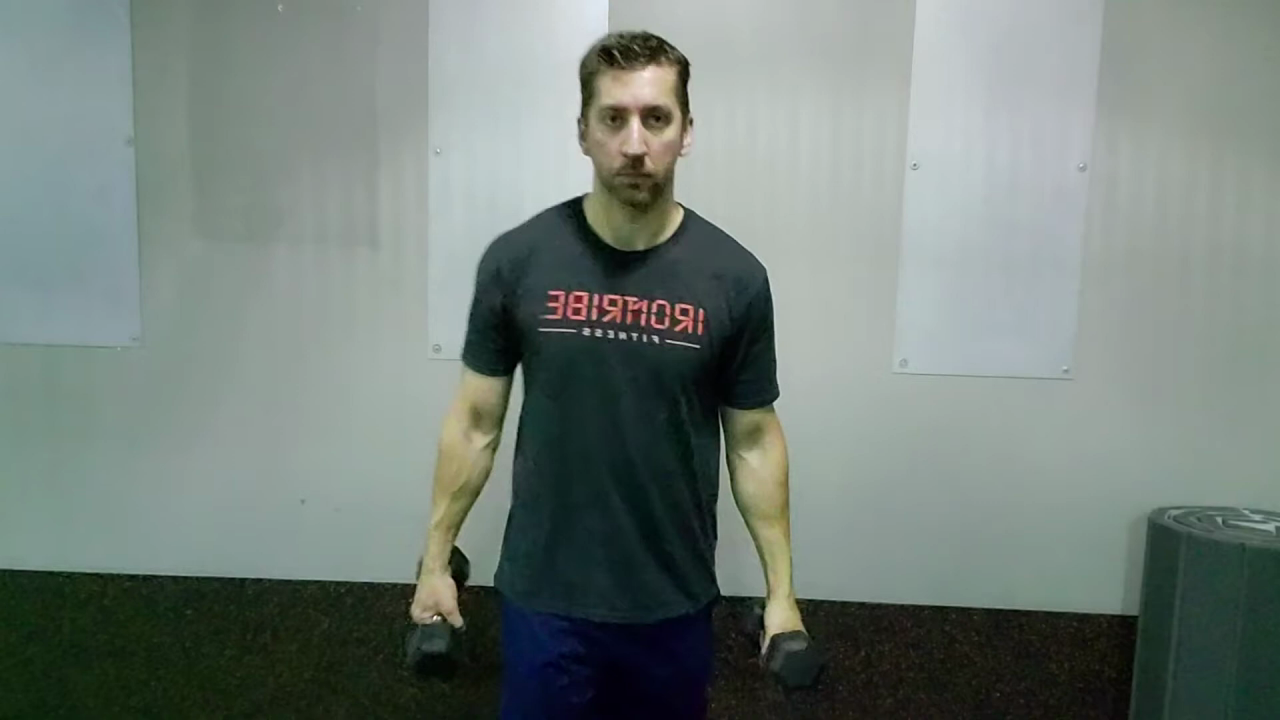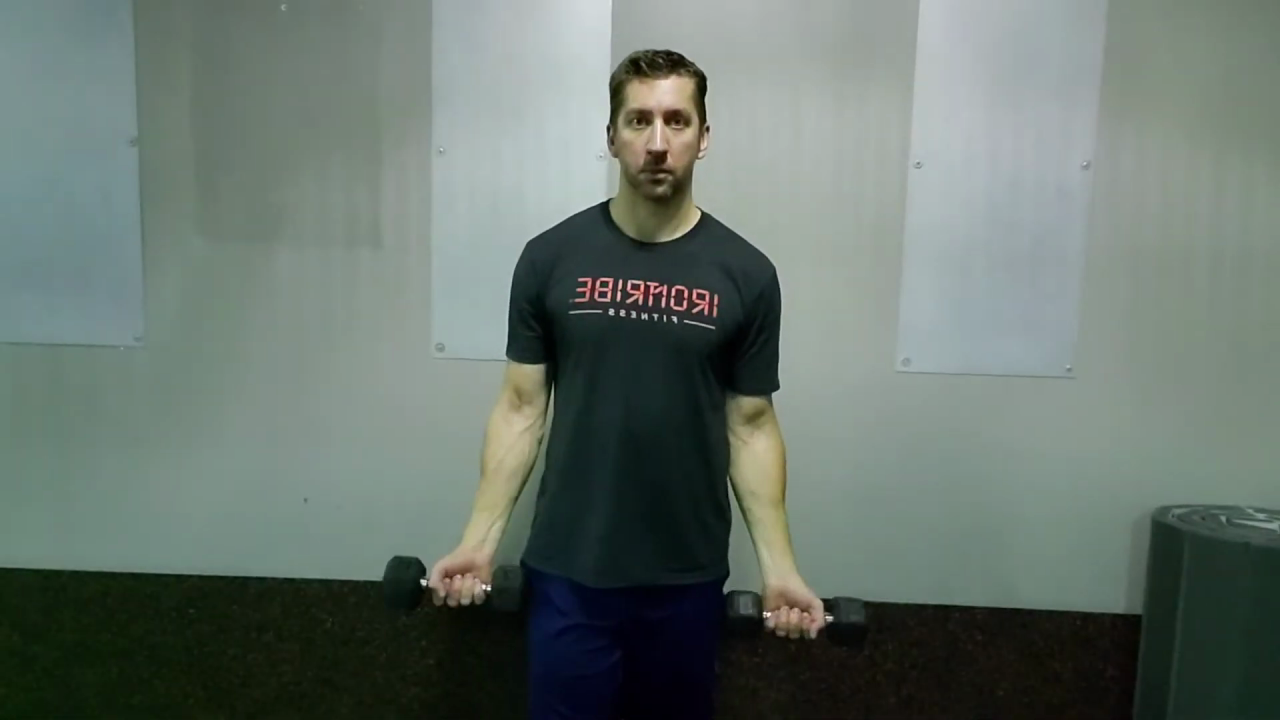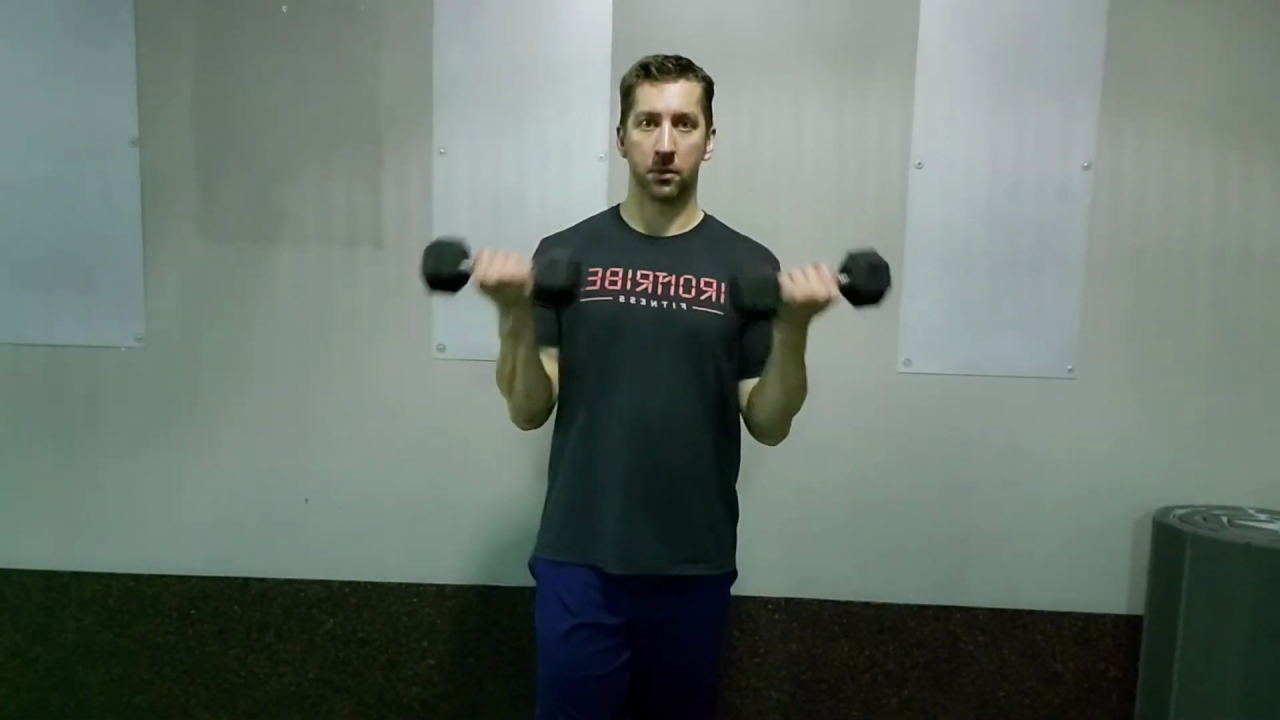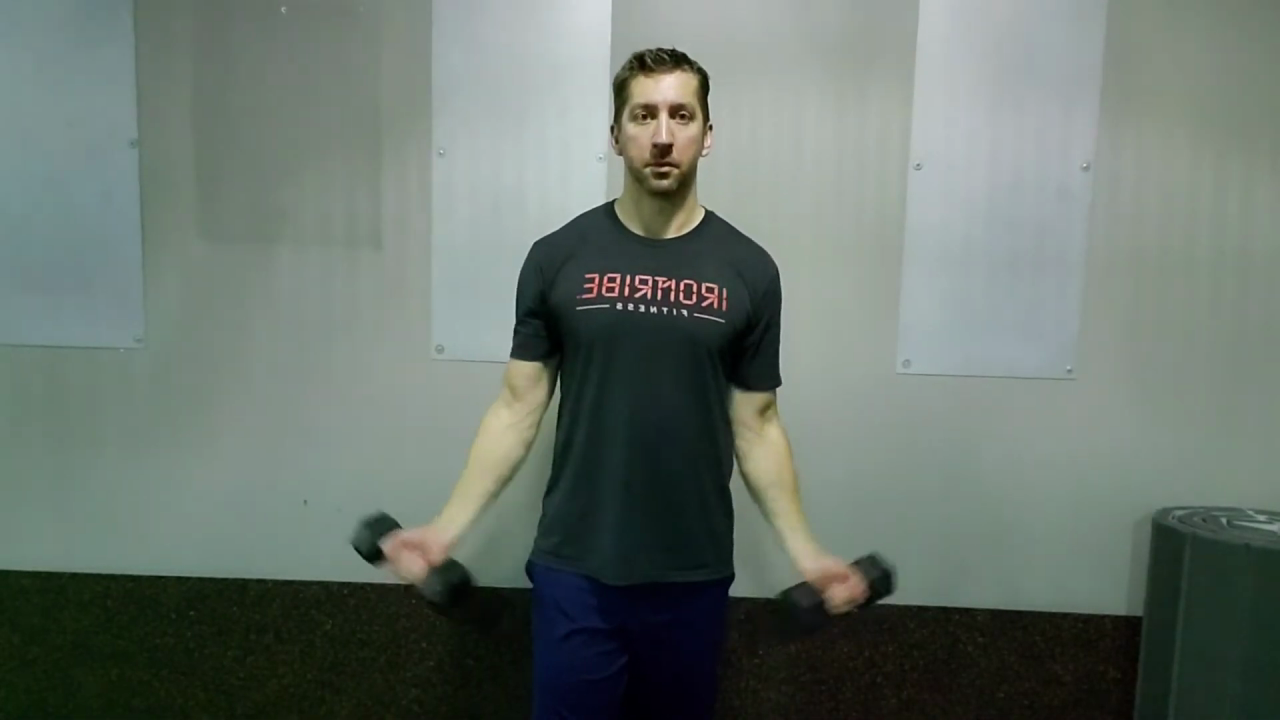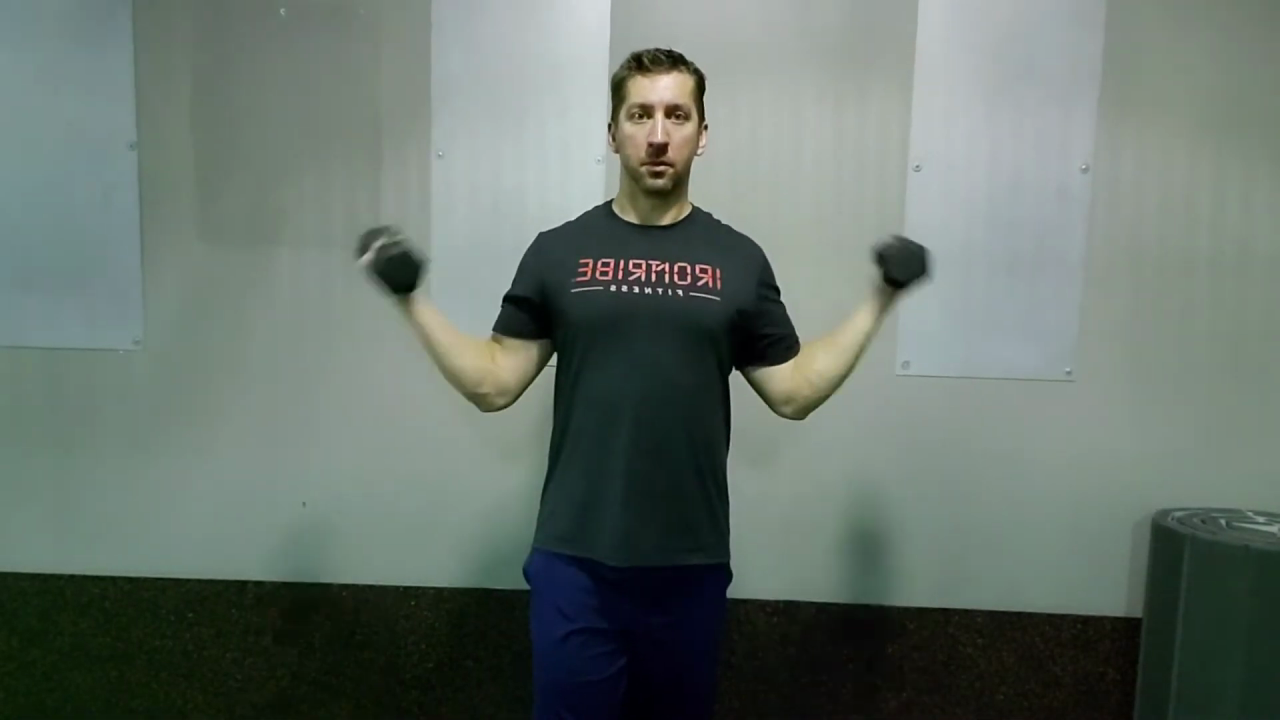
dt=1s
person 1, frame 1
left shoulder: (734, 278)
right shoulder: (516, 261)
left elbow: (753, 438)
right elbow: (475, 422)
left wrist: (781, 590)
right wrist: (436, 559)
left hip: (673, 600)
right hip: (547, 596)
person 1, frame 2
left shoulder: (745, 273)
right shoulder: (550, 257)
left elbow: (751, 424)
right elbow: (521, 408)
left wrist: (777, 563)
right wrist: (480, 539)
left hip: (687, 571)
right hip: (568, 567)
person 1, frame 3
left shoulder: (746, 264)
right shoulder: (566, 254)
left elbow: (768, 423)
right elbow: (530, 409)
left wrist: (794, 331)
right wrist: (513, 313)
left hip: (695, 560)
right hip: (580, 554)
person 1, frame 4
left shoulder: (748, 269)
right shoulder: (557, 257)
left elbow: (756, 423)
right elbow: (518, 405)
left wrist: (804, 550)
right wrist: (447, 526)
left hip: (693, 569)
right hip: (575, 564)
person 1, frame 5
left shoulder: (738, 259)
right shoulder: (558, 252)
left elbow: (793, 390)
right elbow: (494, 381)
left wrist: (877, 304)
right wrist: (411, 301)
left hip: (690, 558)
right hip: (575, 553)
